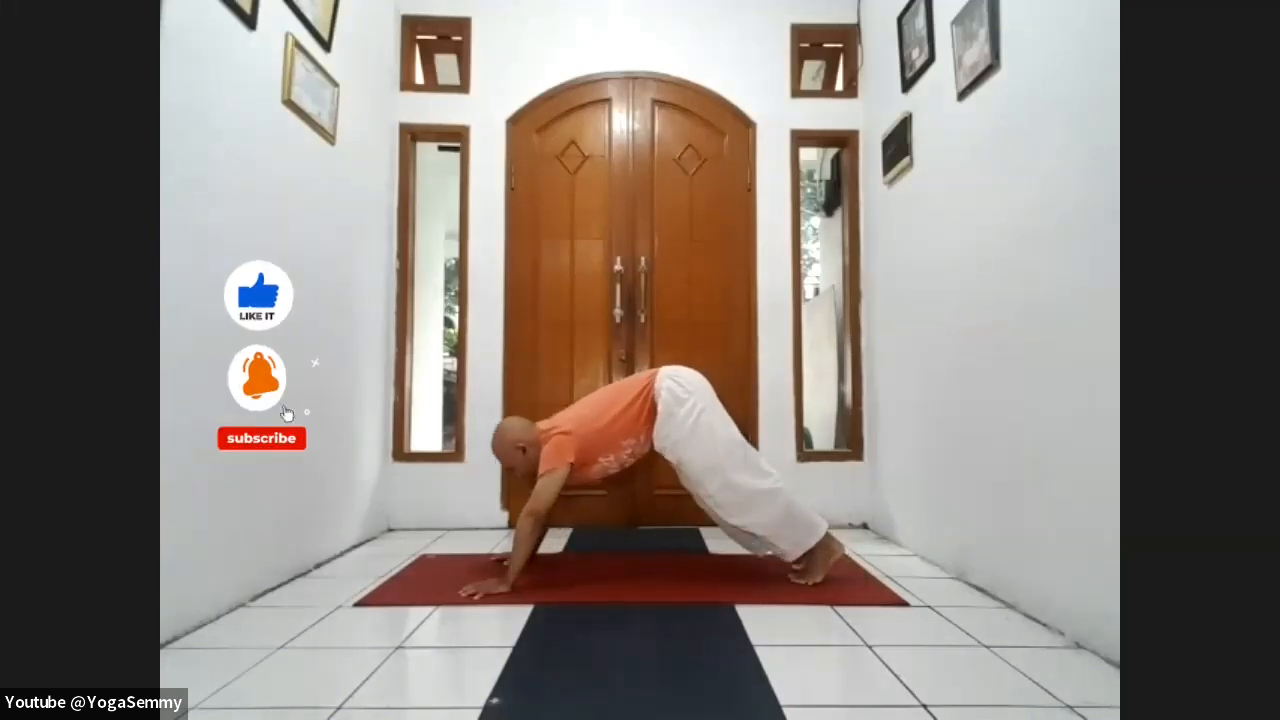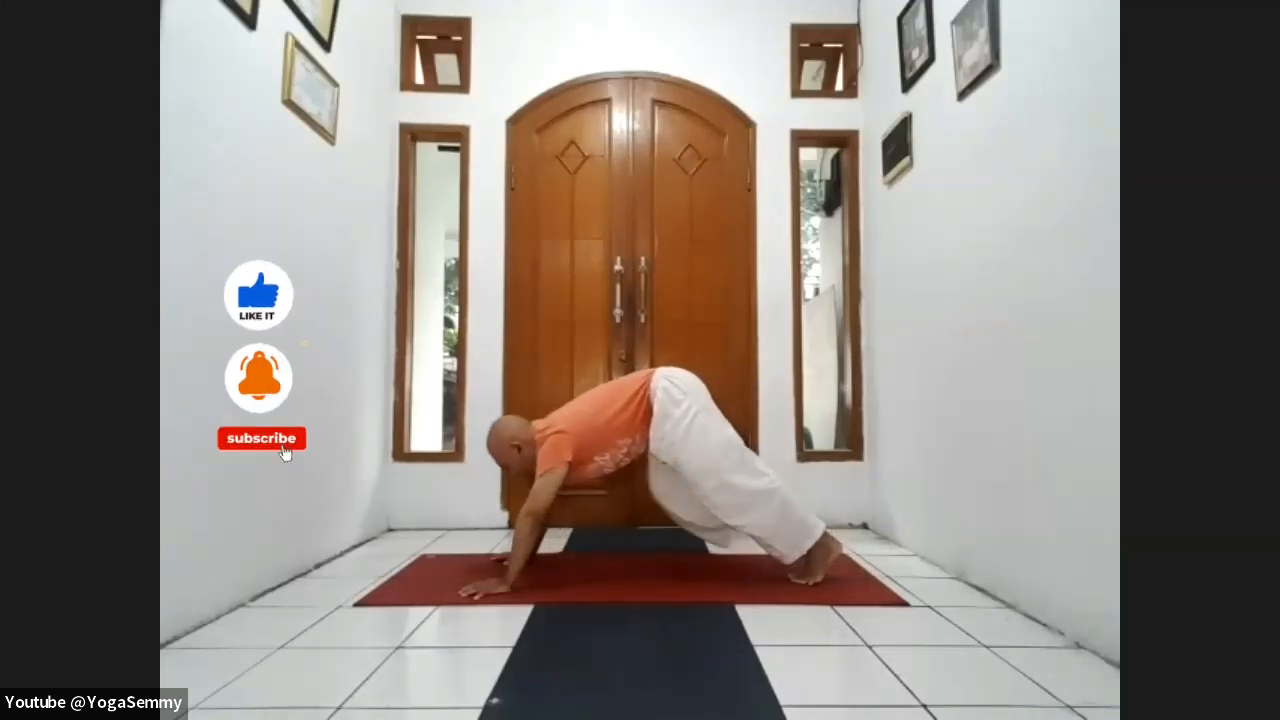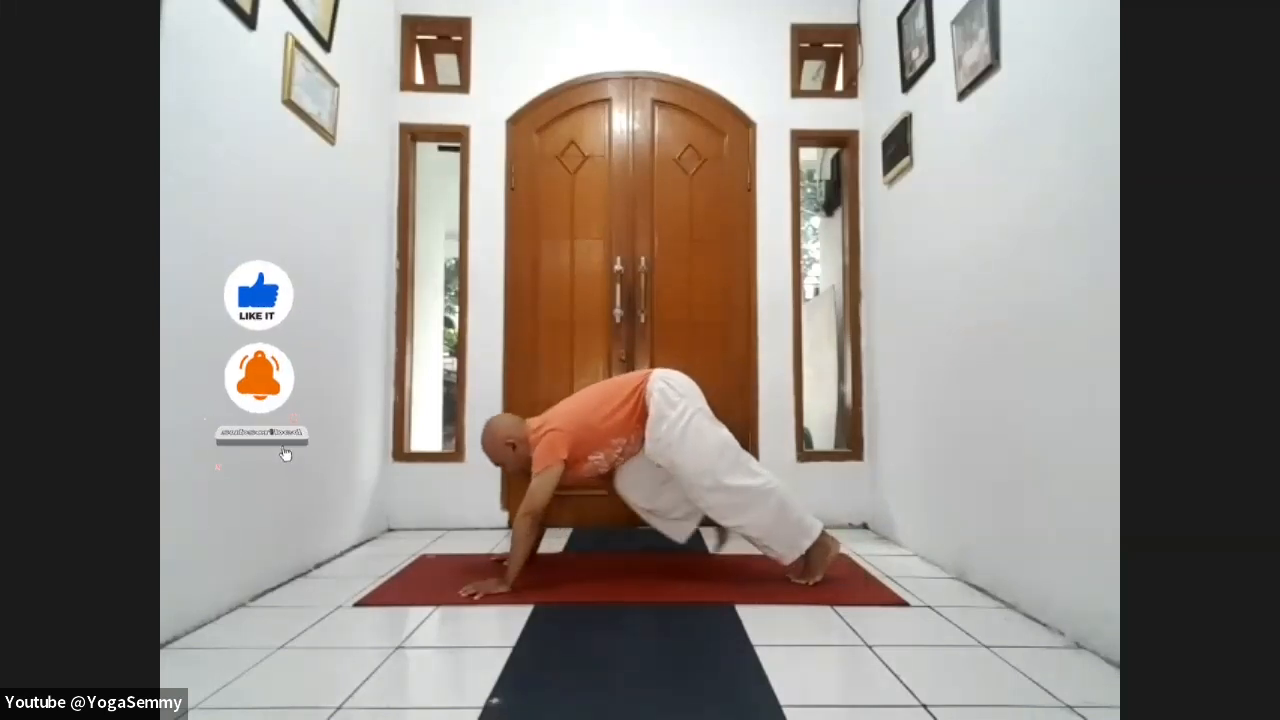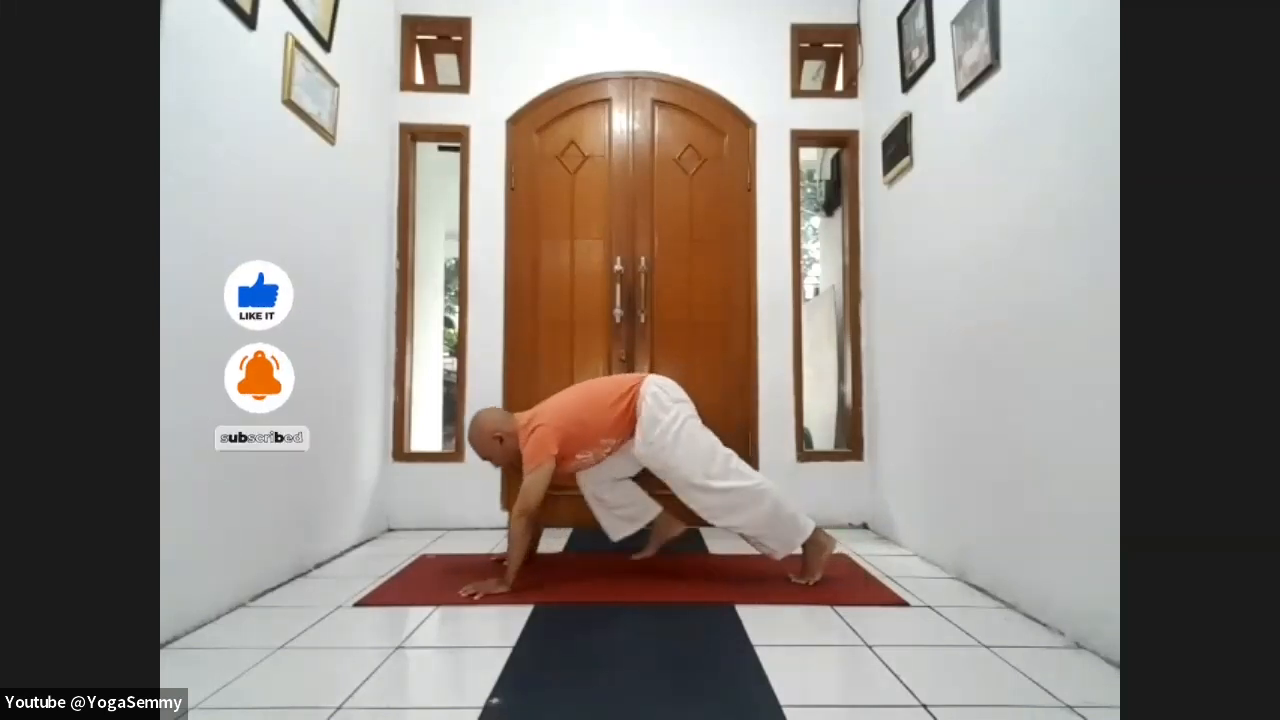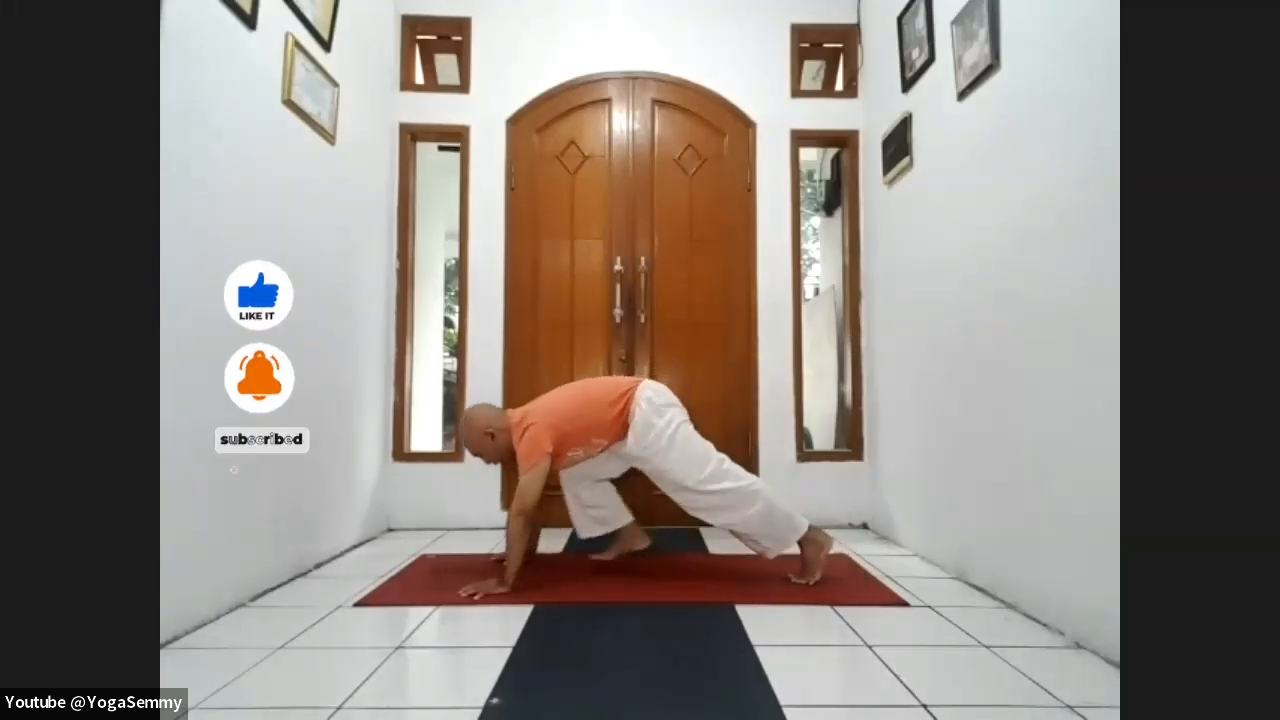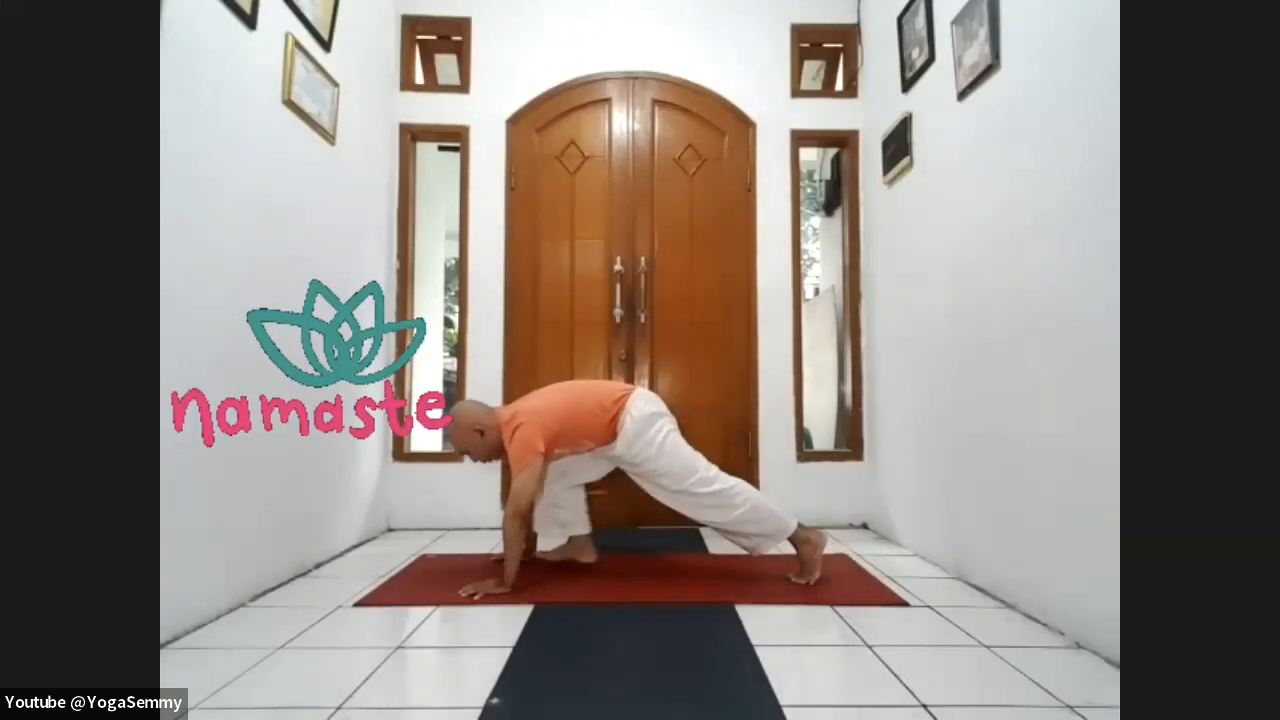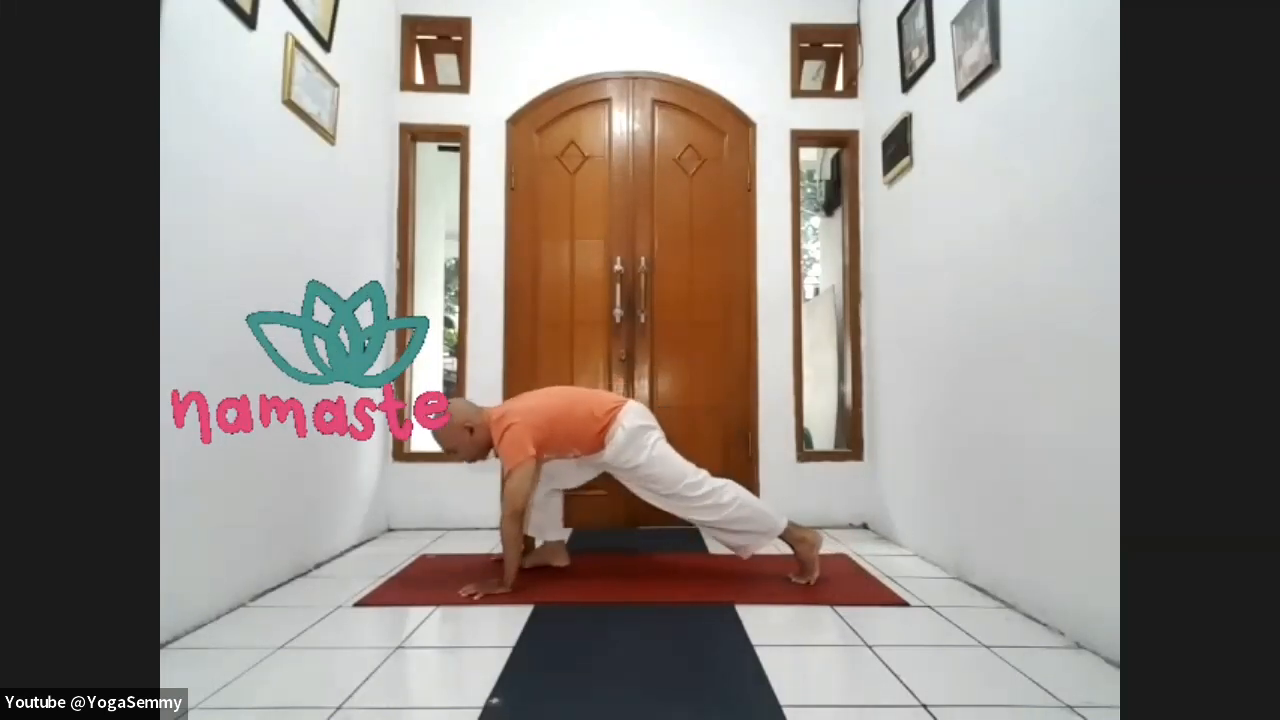
dt=0.3s
person 1, frame 1
left shoulder: (557, 444)
right shoulder: (552, 438)
left elbow: (532, 514)
right elbow: (540, 513)
left wrist: (506, 580)
right wrist: (524, 555)
left hip: (674, 398)
right hip: (671, 397)
left knee: (733, 481)
right knee: (727, 481)
left ankle: (820, 544)
right ankle: (798, 546)
person 1, frame 2
left shoulder: (553, 442)
right shoulder: (548, 436)
left elbow: (531, 514)
right elbow: (539, 513)
left wrist: (506, 580)
right wrist: (524, 555)
left hip: (669, 398)
right hip: (666, 399)
left knee: (729, 480)
right knee: (671, 489)
left ankle: (818, 544)
person 1, frame 3
left shoulder: (548, 440)
right shoulder: (542, 433)
left elbow: (529, 513)
right elbow: (537, 509)
left wrist: (506, 580)
right wrist: (525, 554)
left hip: (664, 401)
right hip: (656, 403)
left knee: (726, 479)
right knee: (634, 484)
left ankle: (817, 543)
right ankle: (710, 517)
person 1, frame 4
left shoulder: (537, 435)
right shoulder: (531, 428)
left elbow: (524, 511)
right elbow: (531, 509)
left wrist: (505, 580)
right wrist: (524, 552)
left hip: (654, 407)
right hip: (643, 410)
left knee: (716, 481)
right knee: (595, 477)
left ankle: (812, 541)
right ankle: (662, 525)
person 1, frame 5
left shoulder: (530, 432)
right shoulder: (524, 422)
left elbow: (521, 510)
right elbow: (528, 505)
left wrist: (505, 580)
right wrist: (524, 550)
left hip: (645, 412)
right hip: (631, 416)
left knee: (711, 482)
right knee: (576, 474)
left ankle: (810, 539)
right ankle: (629, 534)
person 1, frame 6
left shoulder: (520, 430)
right shoulder: (514, 419)
left elbow: (517, 511)
right elbow: (528, 496)
left wrist: (505, 581)
right wrist: (518, 551)
left hip: (634, 421)
right hip: (618, 421)
left knee: (701, 486)
right knee: (557, 472)
left ankle: (803, 538)
right ankle: (581, 544)
person 1, frame 7
left shoulder: (510, 430)
right shoulder: (501, 420)
left elbow: (513, 511)
right elbow: (519, 499)
left wrist: (505, 580)
right wrist: (518, 550)
left hip: (623, 433)
right hip: (600, 436)
left knee: (695, 491)
right knee: (540, 476)
left ankle: (799, 538)
right ankle: (553, 547)
